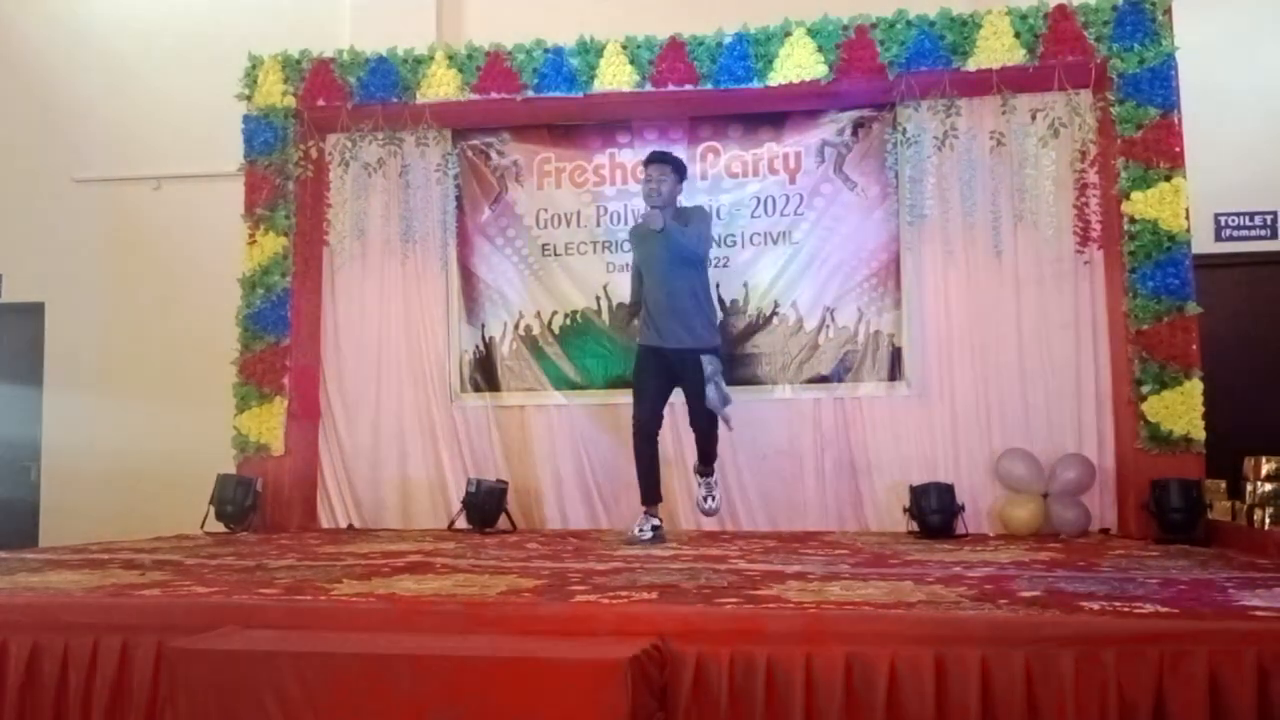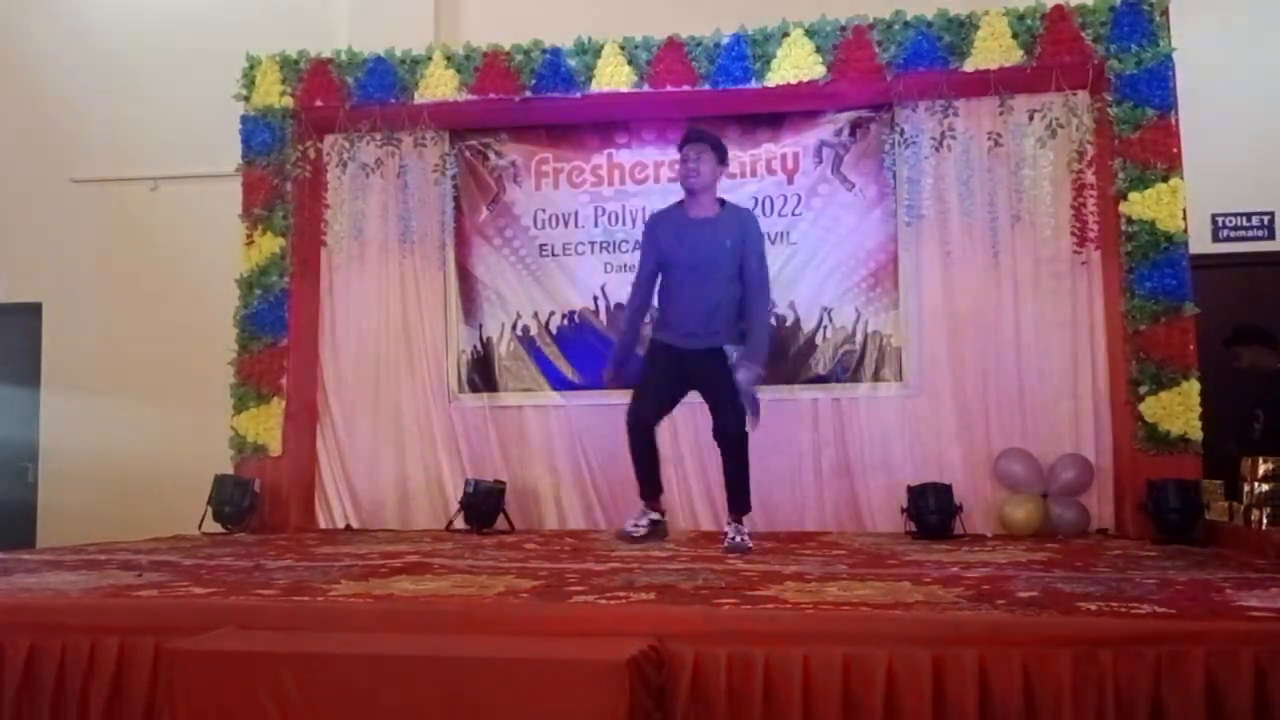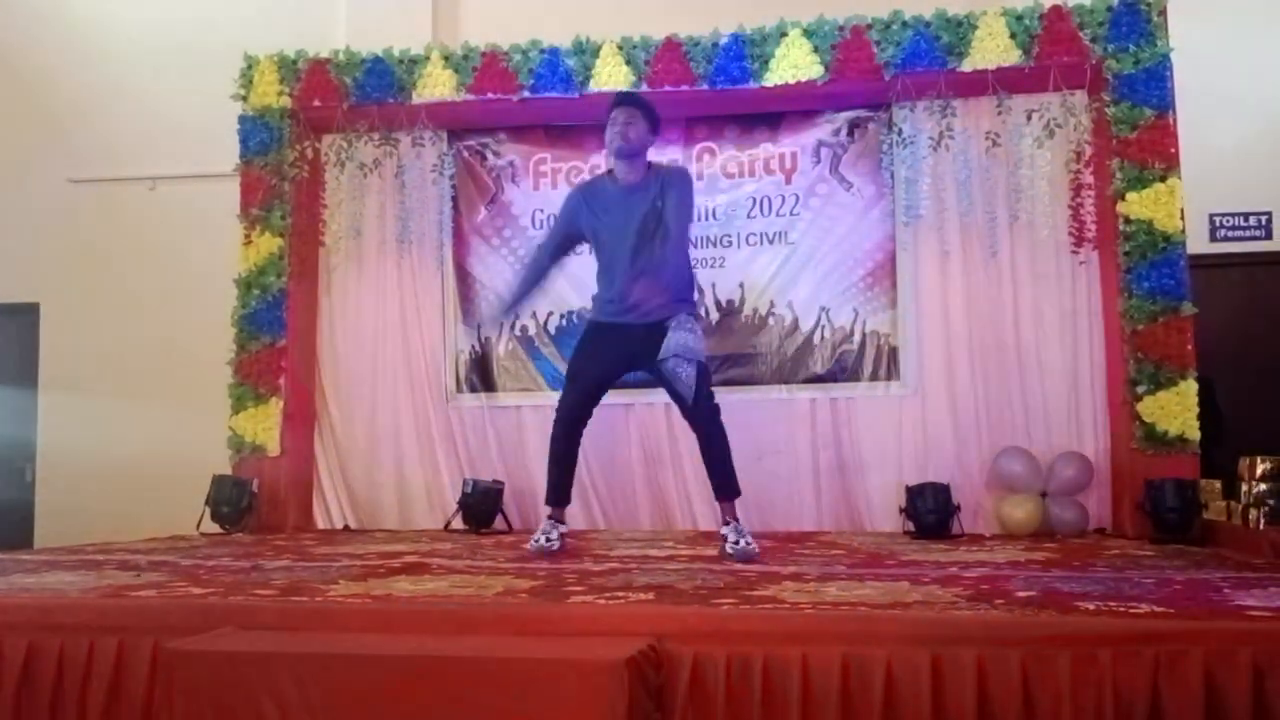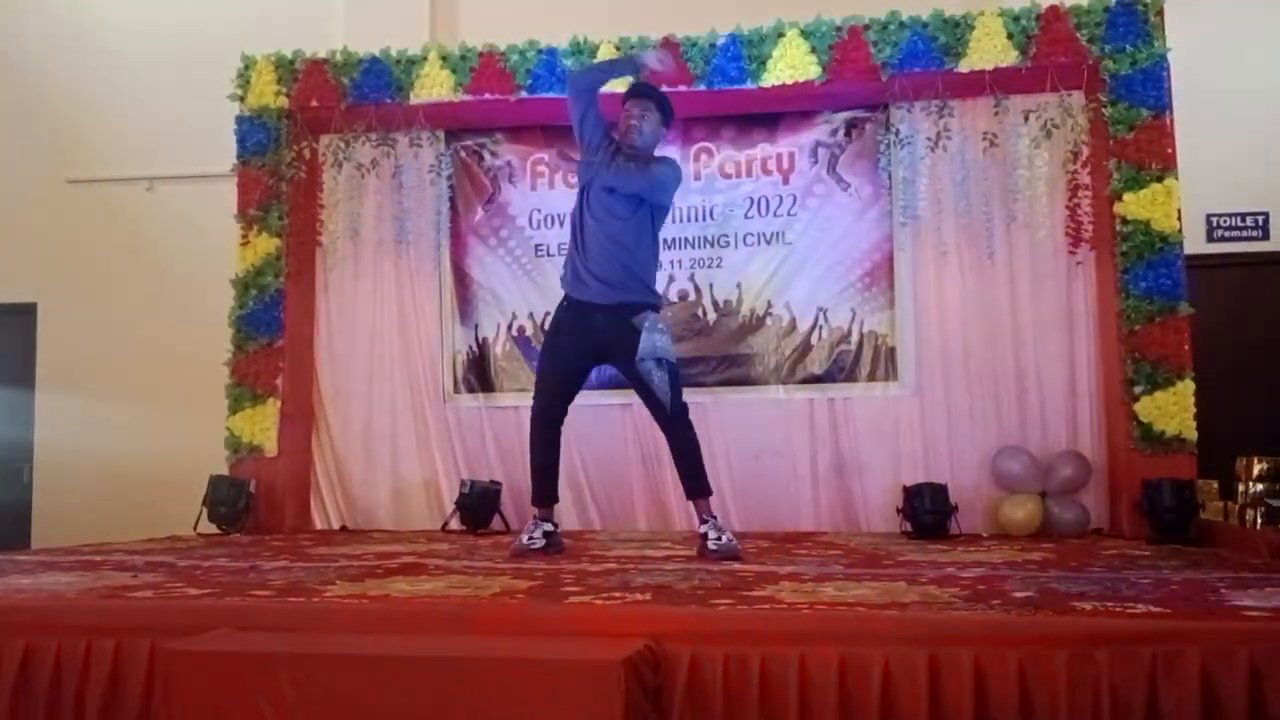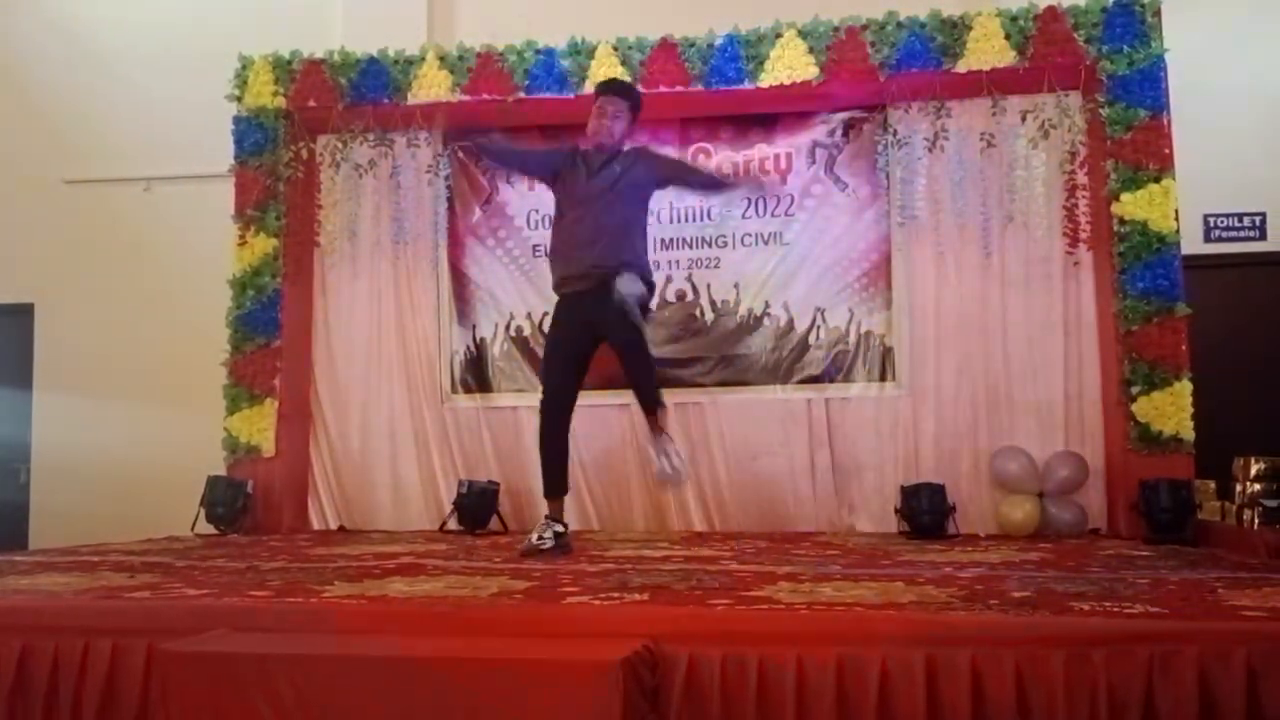
dt=1s
person 1, frame 1
left shoulder: (696, 217)
right shoulder: (638, 233)
left elbow: (699, 249)
left wrist: (664, 224)
right wrist: (634, 310)
left hip: (697, 344)
right hip: (653, 346)
left knee: (704, 423)
right knee: (644, 426)
left ankle: (705, 474)
right ankle: (650, 515)
person 1, frame 2
left shoulder: (742, 222)
right shoulder: (660, 224)
left elbow: (757, 289)
right elbow: (642, 290)
left wrist: (754, 354)
right wrist: (619, 356)
left hip: (722, 349)
right hip: (670, 346)
left knee: (731, 433)
right knee: (639, 419)
left ankle: (737, 524)
right ankle: (651, 512)
person 1, frame 3
left shoulder: (674, 180)
right shoulder: (585, 196)
left elbow: (677, 239)
right elbow: (547, 255)
left wrist: (657, 286)
right wrist: (506, 309)
left hip: (669, 322)
right hip: (609, 323)
left knee: (705, 416)
right knee: (569, 418)
left ankle: (731, 524)
right ankle: (555, 520)
person 1, frame 4
left shoulder: (665, 171)
right shoulder: (600, 151)
left elbow: (639, 181)
right elbow: (579, 85)
left wrist: (592, 162)
right wrist: (638, 64)
left hip: (634, 314)
right hip: (578, 310)
left knee: (673, 415)
right knee: (546, 412)
left ankle: (708, 524)
right ankle: (543, 522)
person 1, frame 5
left shoulder: (641, 163)
right shoulder: (563, 161)
left elbow: (690, 174)
right elbow: (510, 153)
left wrist: (735, 181)
right wrist: (471, 135)
left hip: (620, 285)
right hip: (572, 301)
left knee: (620, 313)
right knee: (554, 407)
left ankle: (659, 431)
right ankle: (553, 521)
